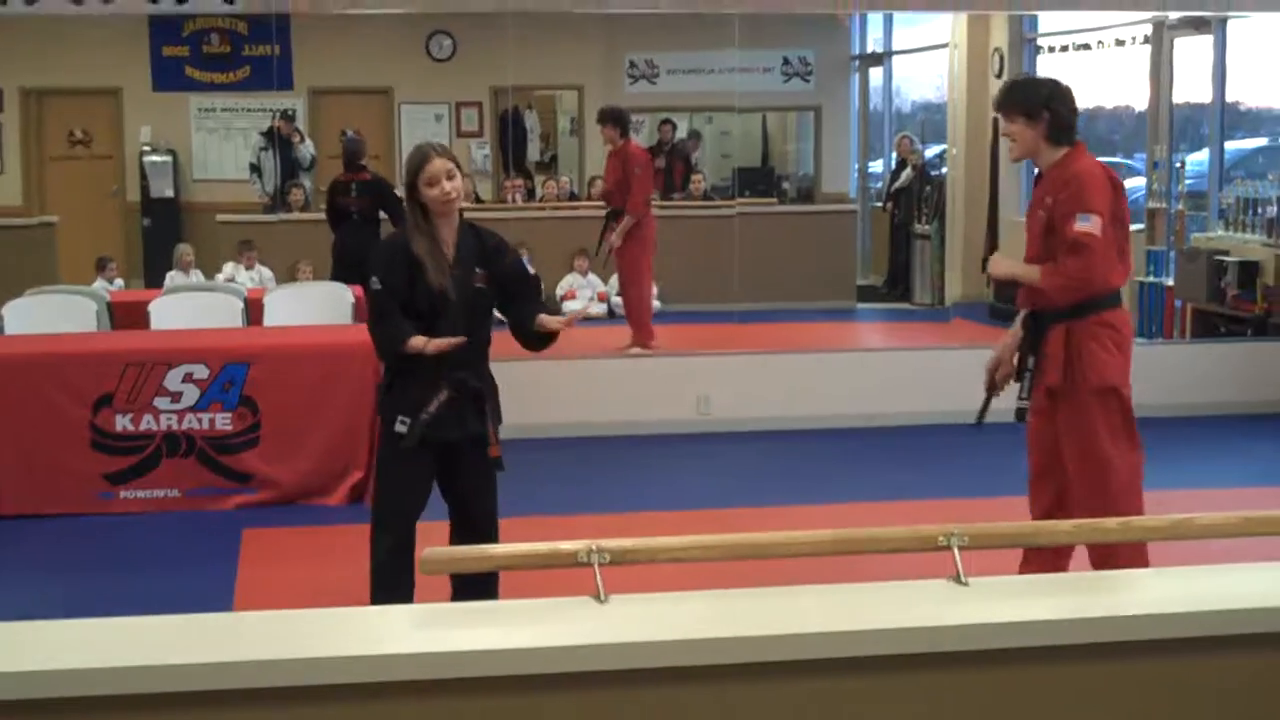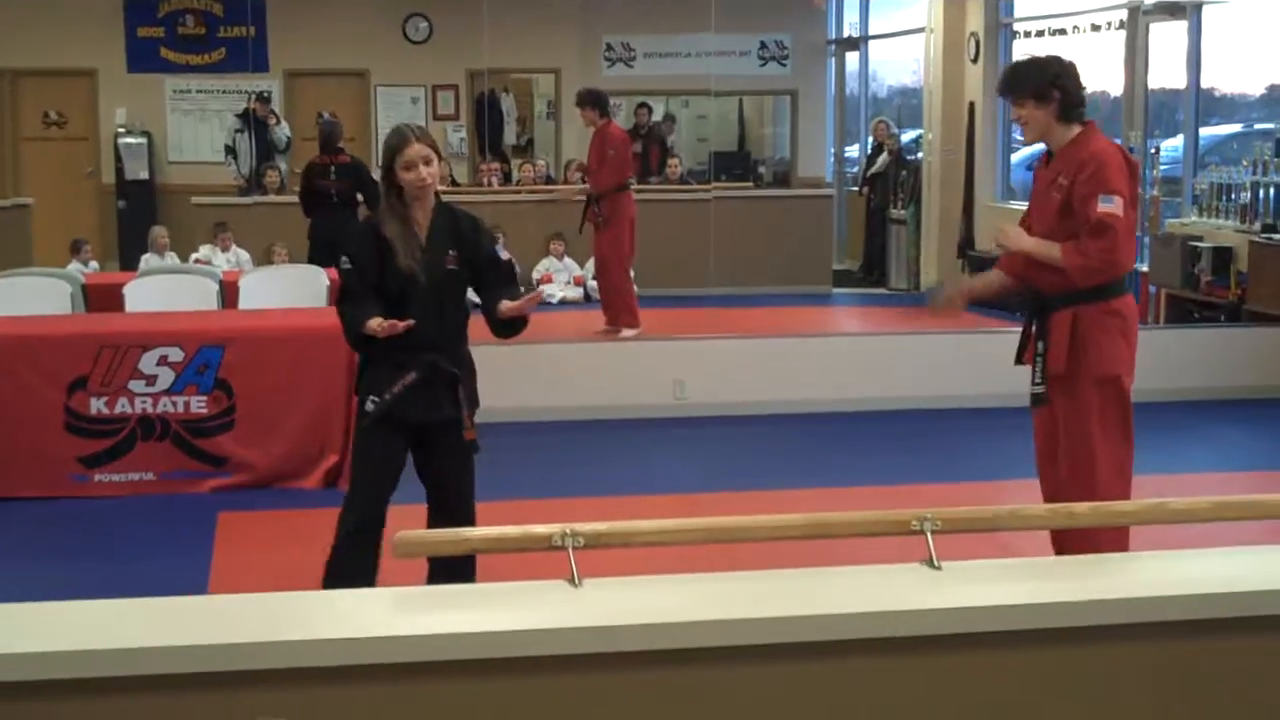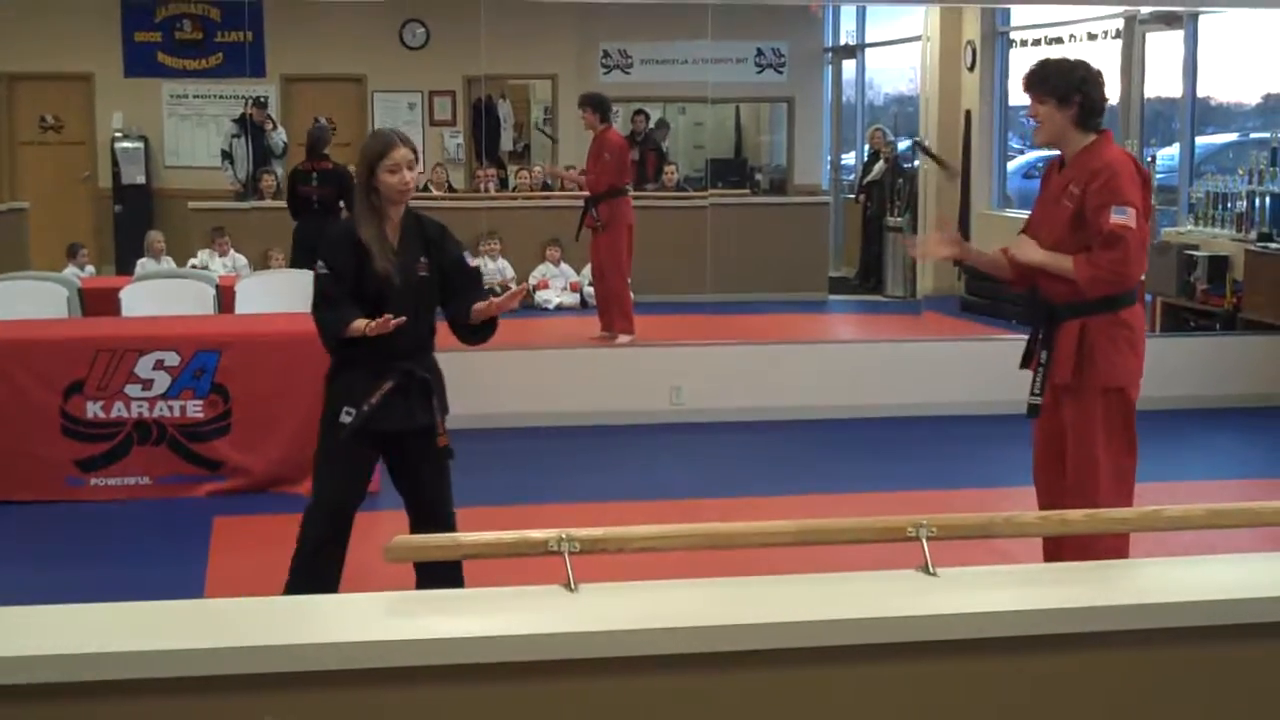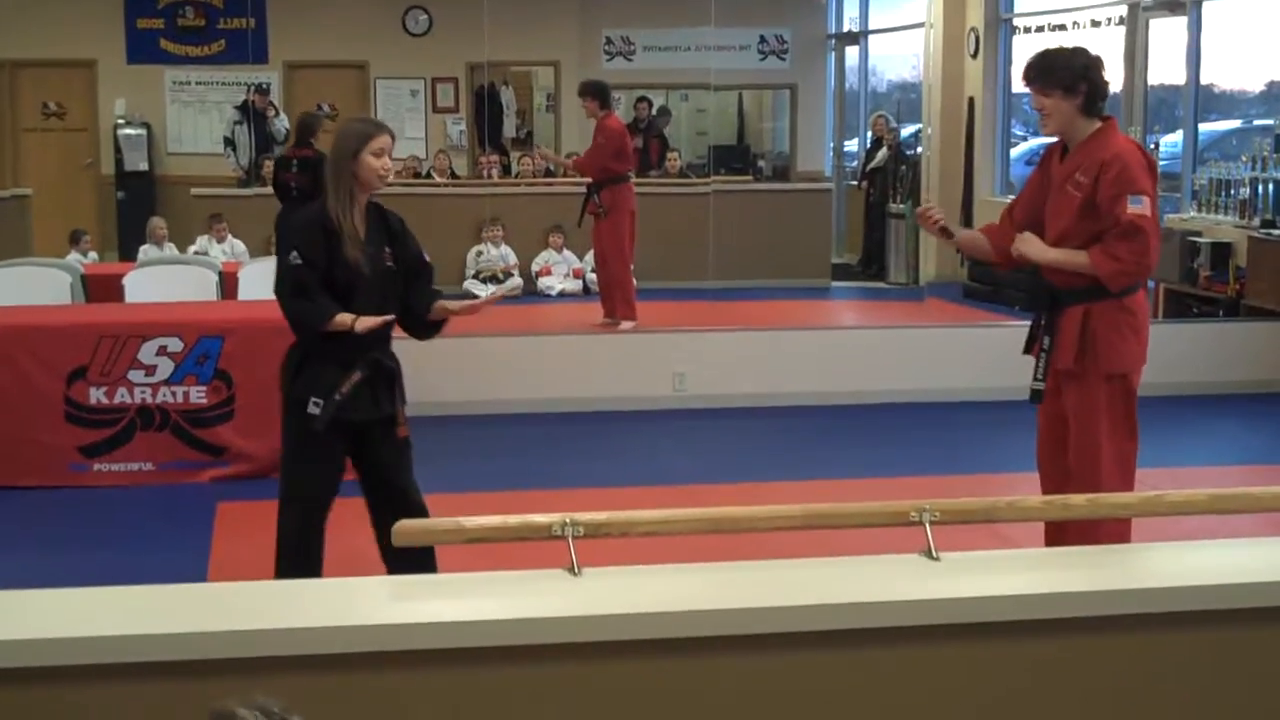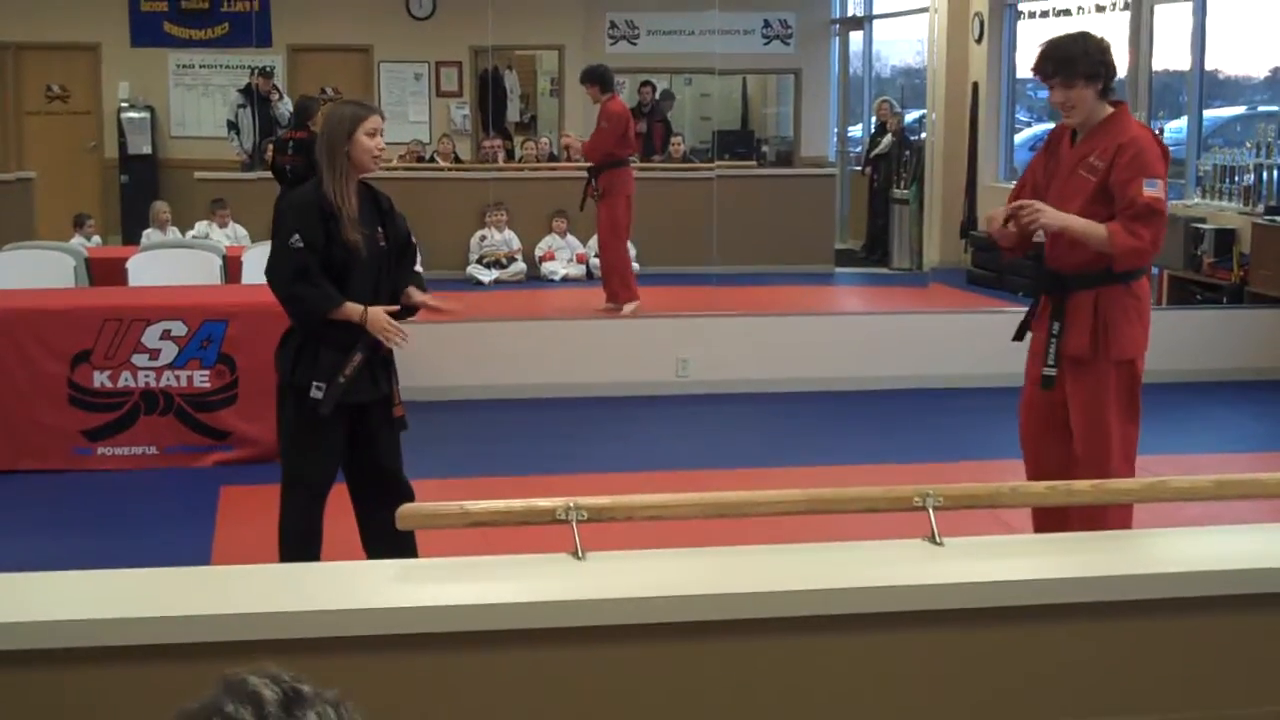
dt=0.3s
person 1, frame 1
left shoulder: (1085, 179)
right shoulder: (1047, 181)
left elbow: (1085, 274)
left wrist: (1012, 269)
right wrist: (1012, 343)
left hip: (1090, 342)
right hip: (1057, 341)
left knee: (1105, 478)
right knee: (1049, 476)
person 1, frame 2
left shoulder: (1101, 160)
right shoulder: (1052, 163)
left elbow: (1107, 256)
right elbow: (1027, 258)
left wrist: (1030, 243)
right wrist: (972, 288)
left hip: (1094, 328)
right hip: (1057, 328)
left knee: (1095, 468)
right knee: (1057, 465)
person 1, frame 3
left shoulder: (1112, 170)
right shoulder: (1059, 170)
left elbow: (1117, 267)
right elbow: (1027, 264)
left wrist: (1040, 255)
right wrist: (962, 253)
left hip: (1101, 340)
right hip: (1062, 337)
left knee: (1098, 477)
right knee: (1054, 472)
person 1, frame 4
left shoulder: (1121, 159)
right shoulder: (1056, 158)
left elbow: (1135, 257)
right elbow: (1011, 235)
left wrist: (1050, 255)
right wrist: (951, 234)
left hip: (1104, 326)
right hip: (1064, 323)
left knee: (1100, 464)
right knee: (1057, 458)
person 1, frame 5
left shoulder: (1133, 144)
right shoulder: (1058, 142)
left elbow: (1141, 238)
right elbow: (1019, 234)
left wrist: (1063, 220)
right wrist: (1006, 225)
left hip: (1107, 313)
right hip: (1058, 305)
left knee: (1101, 450)
right knee: (1041, 436)
person 2, frame 1
left shoulder: (487, 245)
right shoulder: (398, 250)
left elbow: (521, 303)
right elbow: (386, 324)
left wrist: (549, 322)
right wrist: (422, 345)
left hip: (471, 393)
right hip: (413, 396)
left knee: (477, 513)
right knee: (396, 517)
person 2, frame 2
left shoulder: (464, 228)
right shoulder: (372, 234)
left elbow: (496, 289)
right elbow: (354, 304)
left wrist: (511, 308)
right wrist: (377, 326)
left hip: (448, 376)
right hip: (388, 377)
left knee: (453, 496)
right knee: (367, 497)
person 2, frame 3
left shoulder: (433, 236)
right shoulder: (345, 238)
left elbow: (460, 303)
right elbow: (330, 313)
left wrist: (489, 308)
right wrist: (365, 327)
left hip: (417, 383)
right hip: (358, 386)
left knee: (433, 503)
right knee: (333, 503)
person 2, frame 4
left shoulder: (390, 227)
right shoulder: (310, 225)
left elbow: (415, 299)
right elbow: (299, 304)
left wrist: (451, 308)
right wrist: (351, 323)
left hip: (376, 375)
right hip: (320, 377)
left knee: (396, 488)
right knee: (307, 495)
person 2, frame 5
left shoulder: (378, 205)
right shoulder: (303, 205)
left elbow: (398, 270)
right elbow: (294, 285)
left wrist: (414, 297)
right wrist: (362, 314)
left hip: (368, 357)
right hip: (316, 359)
left knee: (382, 471)
right knee: (307, 478)
person 3, frame 1
left shoulder: (635, 155)
right shoulder: (614, 154)
left elbow: (638, 199)
left wrist: (620, 232)
right wrist: (604, 193)
left hip: (637, 225)
right hip: (623, 224)
left knee: (636, 282)
right knee: (627, 283)
left ankle: (643, 341)
right ankle: (640, 337)
person 3, frame 2
left shoulder: (614, 136)
right shoulder: (600, 134)
left elbow: (607, 178)
left wrist: (576, 191)
right wrist: (584, 170)
left hip: (616, 206)
right hip: (604, 206)
left knee: (617, 265)
right knee: (603, 266)
left ankle: (630, 322)
right ankle: (614, 320)
person 3, frame 3
left shoulder: (612, 142)
right shoulder: (599, 139)
left elbow: (599, 182)
left wrist: (567, 175)
right wrist: (577, 175)
left hip: (614, 211)
right hip: (602, 211)
left knee: (615, 271)
right knee: (601, 271)
left ankle: (625, 328)
right ankle: (610, 326)
person 3, frame 4
left shoulder: (611, 128)
right shoulder: (605, 125)
left elbow: (588, 165)
left wrist: (553, 158)
right wrist: (571, 162)
left hip: (615, 198)
right hip: (606, 197)
left knee: (617, 257)
right knee: (603, 258)
left ankle: (626, 314)
right ankle: (612, 312)
person 3, frame 5
left shoulder: (612, 111)
right shoulder: (613, 108)
left elbow: (595, 151)
left wrist: (573, 142)
right wrist: (578, 143)
left hip: (613, 180)
right hip: (612, 178)
left knee: (612, 240)
right knee: (609, 240)
left ankle: (628, 296)
right ankle: (617, 297)
